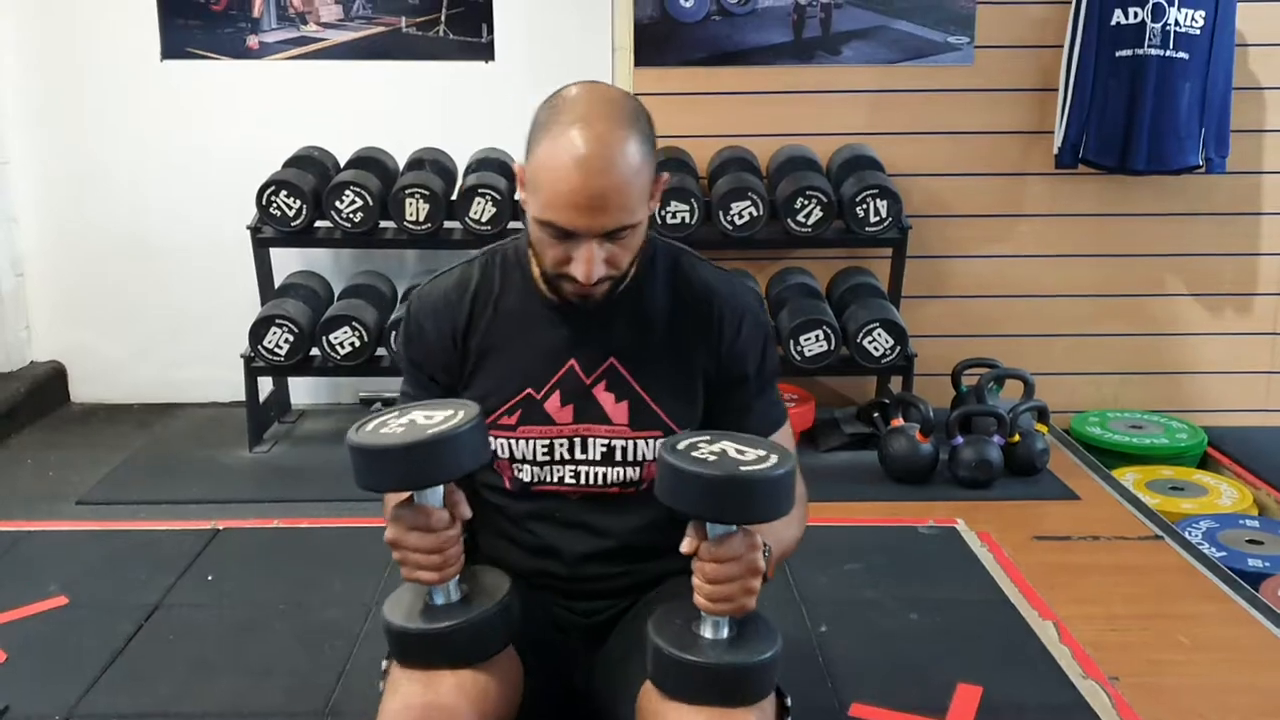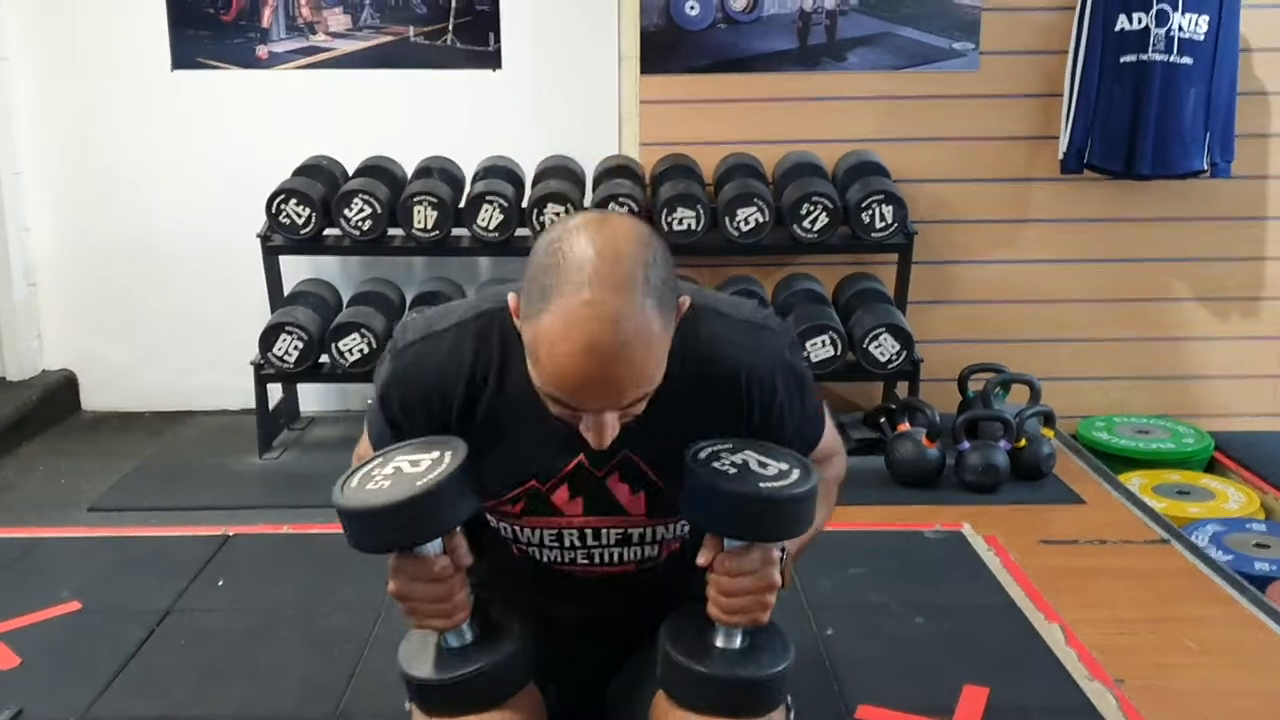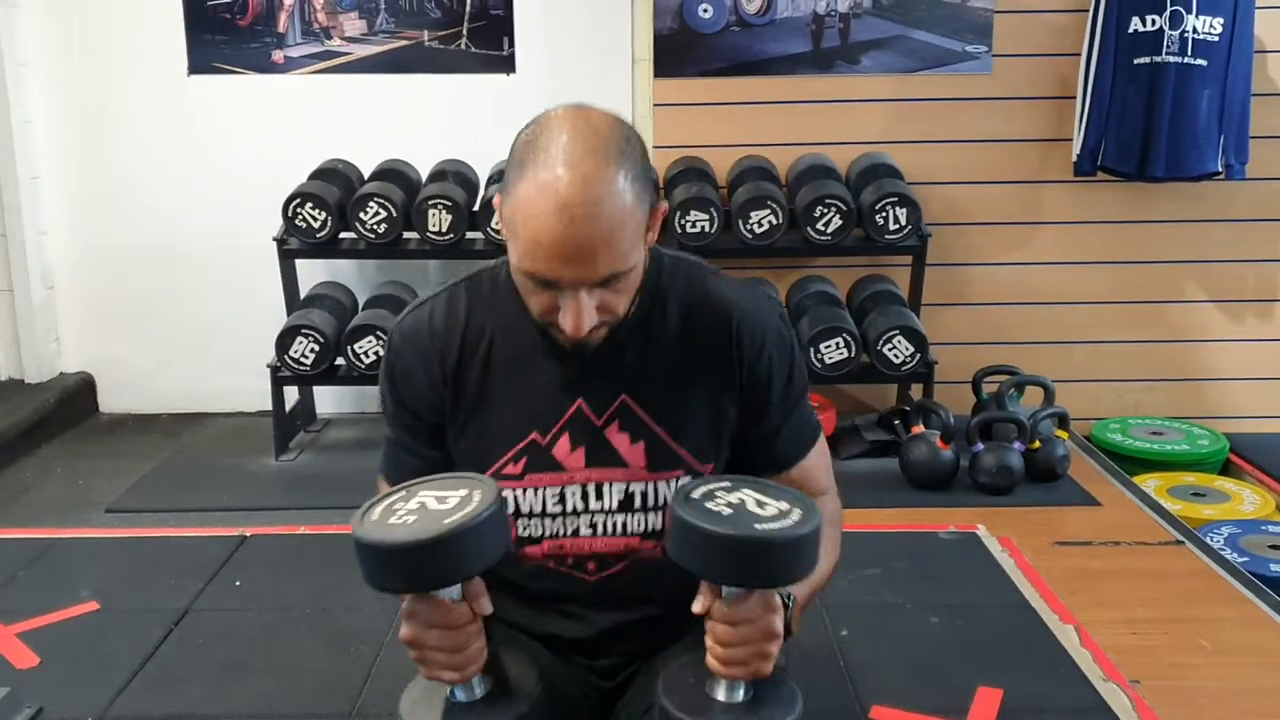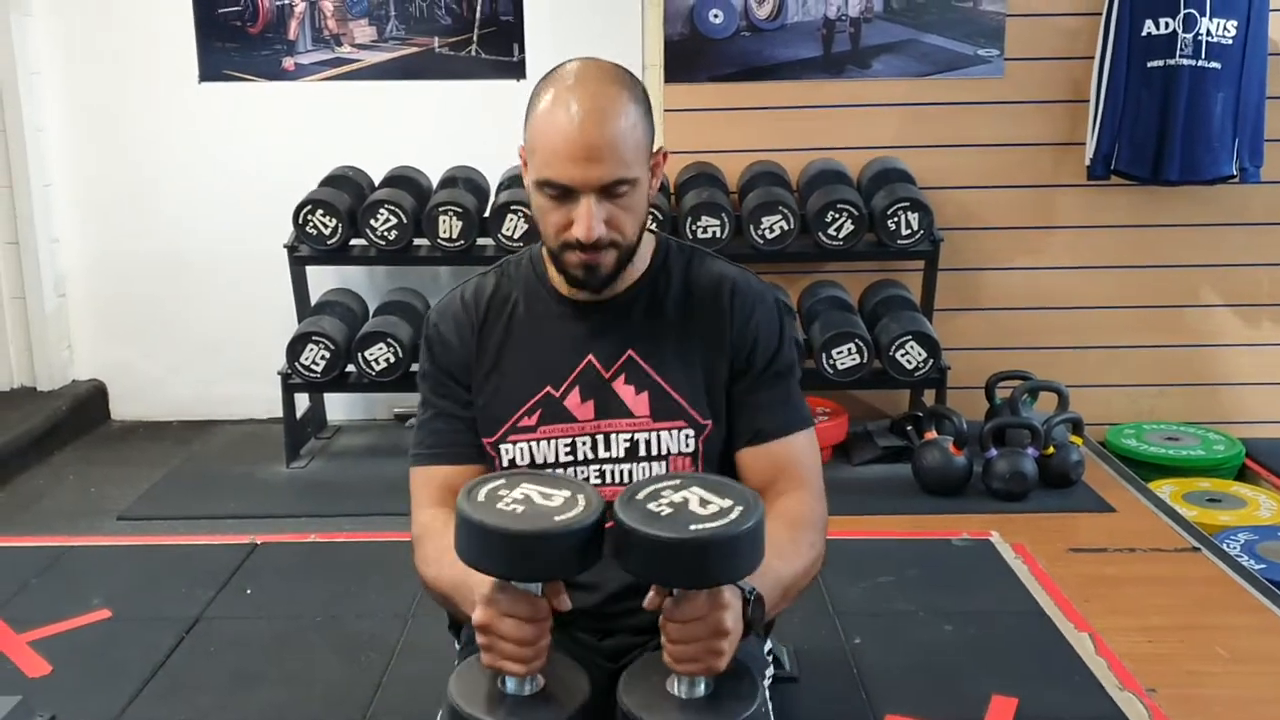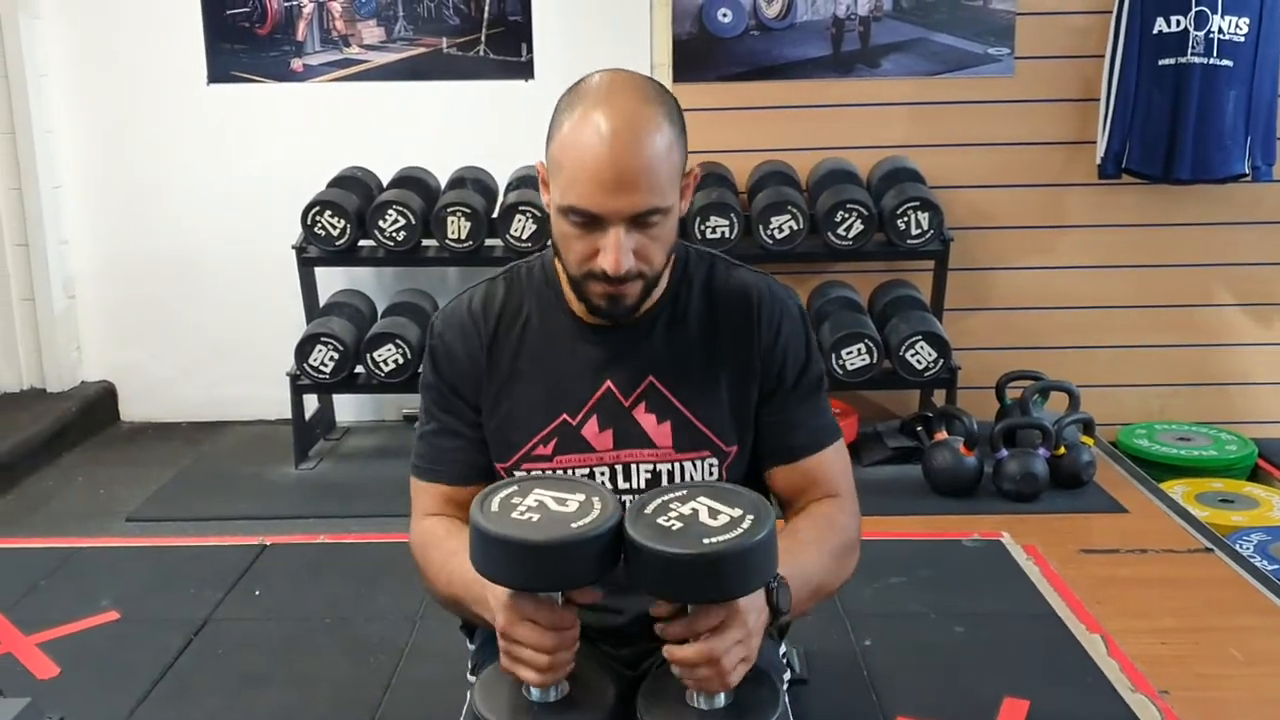
dt=0.5s
person 1, frame 1
left shoulder: (721, 309)
right shoulder: (448, 309)
left wrist: (756, 548)
right wrist: (417, 520)
left hip: (663, 595)
right hip: (505, 593)
person 1, frame 2
left shoulder: (748, 358)
right shoulder: (435, 362)
left elbow: (820, 458)
left wrist: (770, 550)
right wrist: (416, 553)
right hip: (515, 621)
person 1, frame 3
left shoulder: (741, 329)
right shoulder: (432, 343)
left elbow: (811, 498)
left wrist: (776, 598)
right wrist: (427, 597)
left hip: (683, 641)
right hip: (518, 641)
person 1, frame 4
left shoulder: (737, 310)
right shoulder: (465, 322)
left elbow: (795, 500)
right elbow: (439, 512)
left wrist: (742, 596)
right wrist: (482, 591)
left hip: (690, 635)
right hip: (529, 637)
person 1, frame 5
left shoulder: (759, 318)
right shoulder: (471, 332)
left elbow: (830, 508)
right elbow: (438, 521)
left wrist: (764, 595)
right wrist: (497, 596)
left hip: (711, 641)
right hip: (539, 643)
